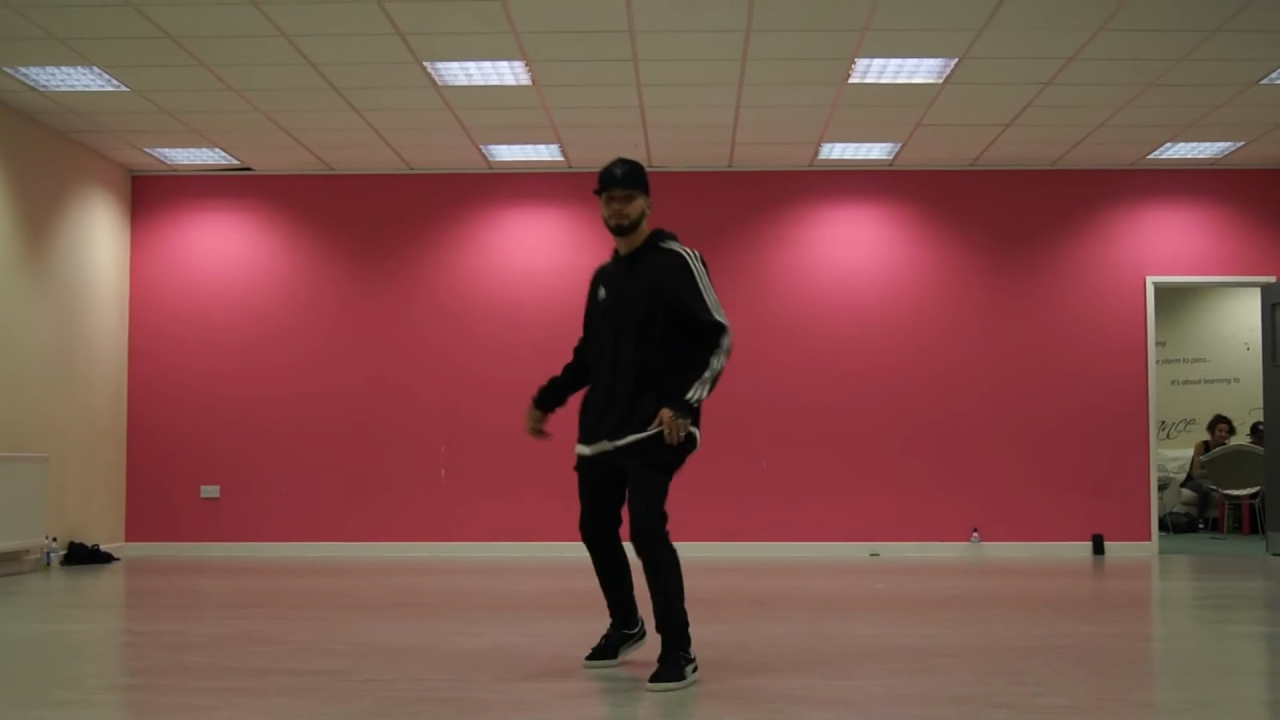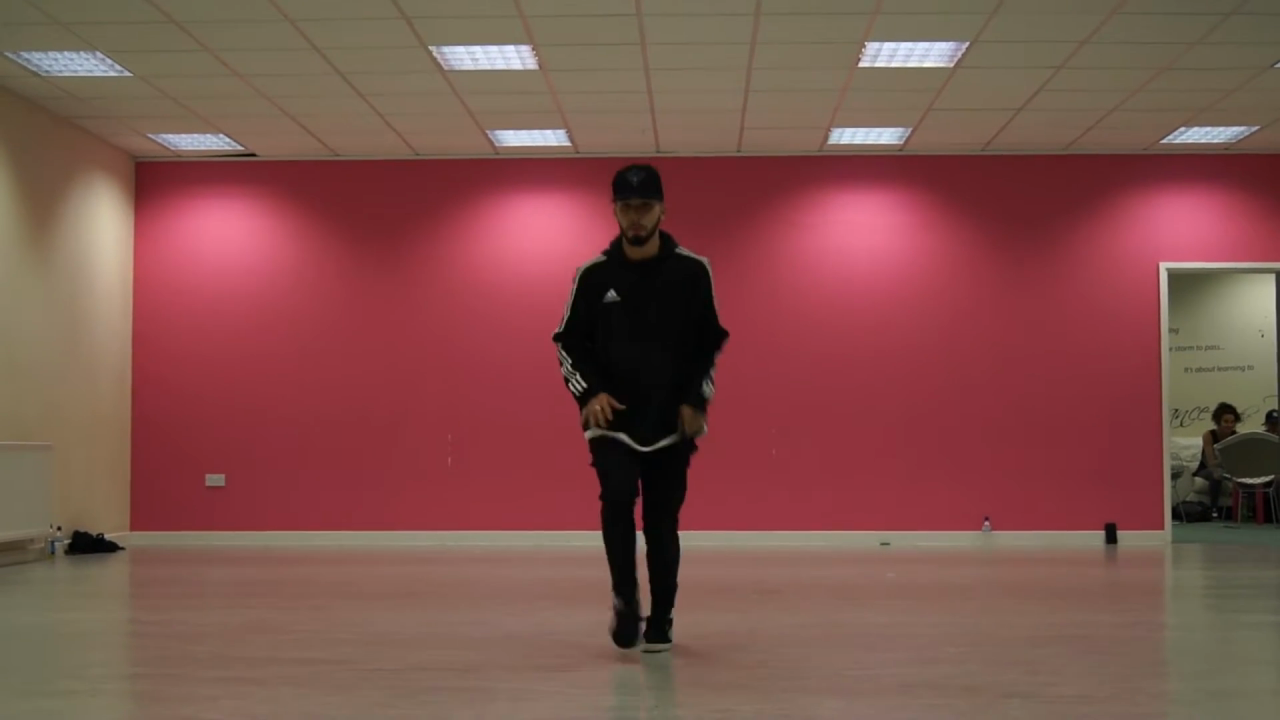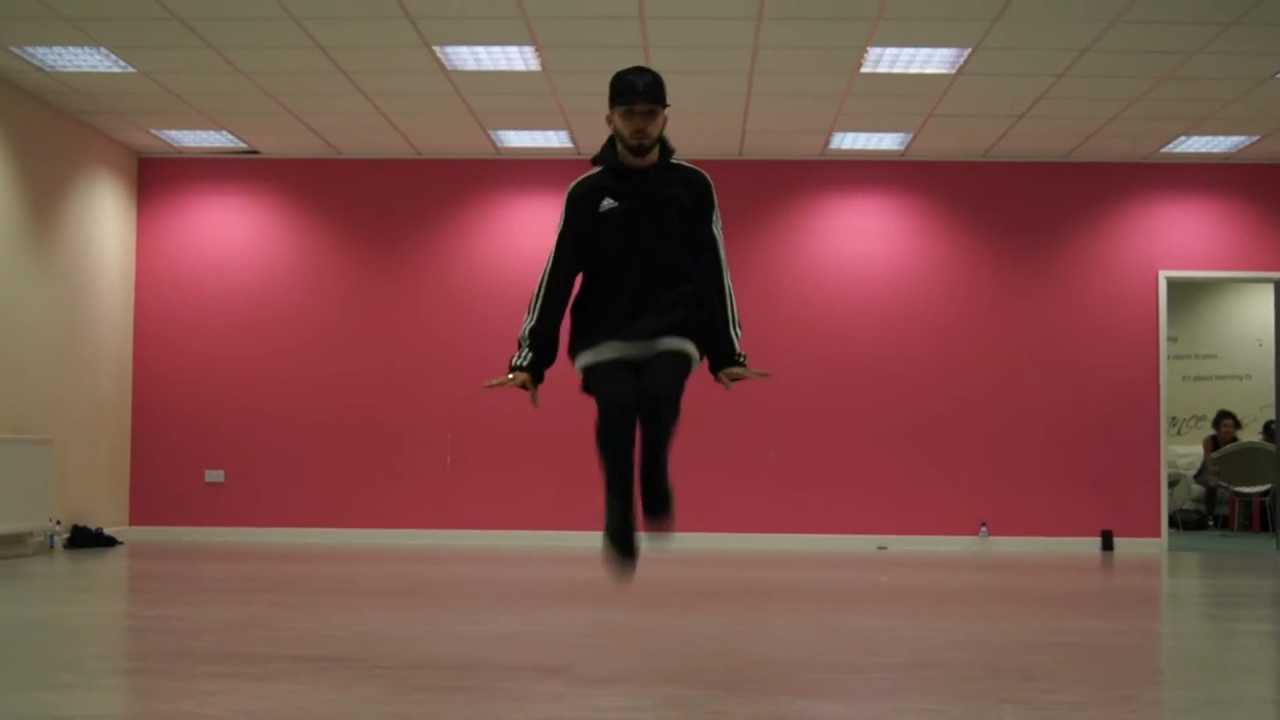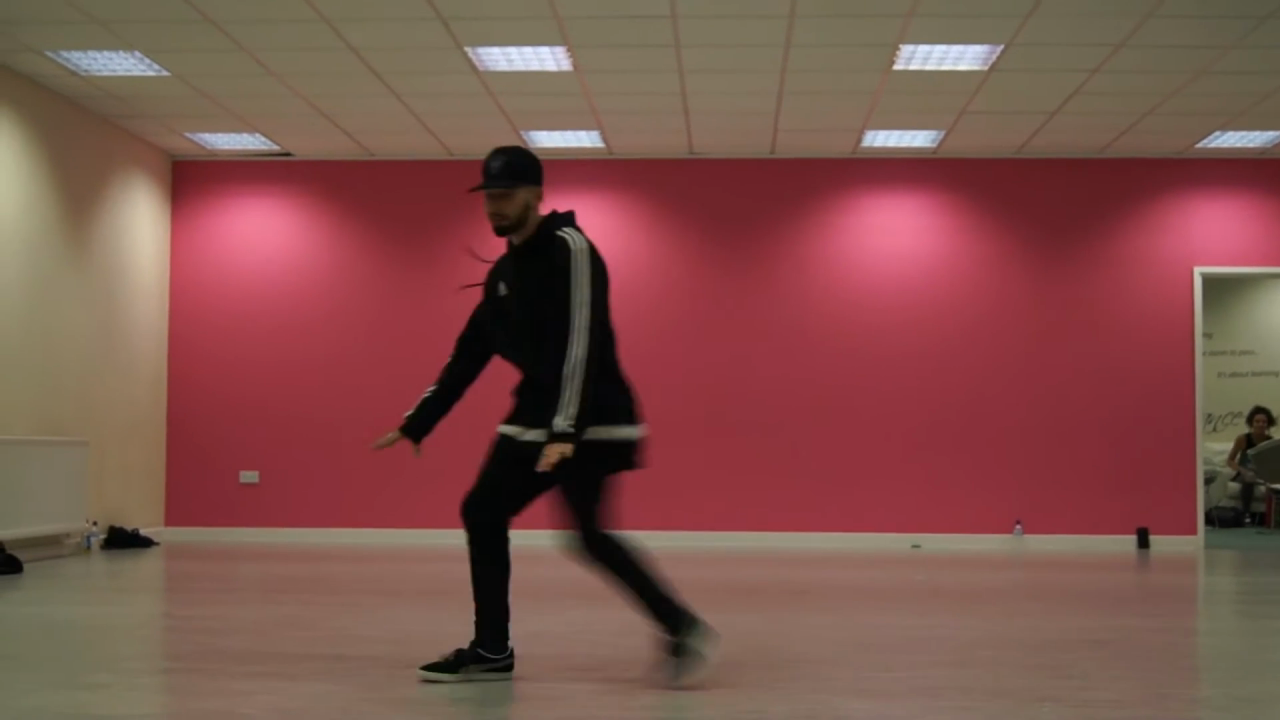
dt=1s
person 1, frame 1
left shoulder: (678, 261)
right shoulder: (603, 277)
left elbow: (716, 339)
left wrist: (684, 402)
right wrist: (545, 399)
left hip: (656, 426)
right hip: (601, 428)
left knee: (647, 530)
right knee: (595, 529)
left ankle: (678, 652)
right ankle: (626, 624)
person 1, frame 2
left shoulder: (691, 271)
right shoulder: (593, 275)
left elbow: (709, 341)
right elbow: (567, 343)
left wrist: (697, 398)
right wrist: (588, 392)
left hip: (670, 426)
right hip: (613, 421)
left knee: (662, 523)
right knee: (617, 504)
left ankle: (661, 617)
right ankle: (626, 606)
person 1, frame 3
left shoulder: (692, 183)
right shoulder: (587, 191)
left elbow: (713, 273)
right elbow: (558, 275)
left wrist: (727, 353)
right wrist: (531, 359)
left hip: (671, 335)
right hip: (606, 340)
left knee: (658, 394)
right knee: (616, 405)
left ankle: (654, 490)
right ankle: (620, 519)
person 1, frame 4
left shoulder: (570, 248)
right shoulder: (502, 273)
left elbow: (578, 347)
right elbow: (470, 355)
left wrist: (564, 433)
right wrist: (415, 424)
left hip: (592, 421)
right hip: (534, 419)
left knee: (588, 535)
right knee: (480, 514)
left ankle: (682, 629)
right ankle: (491, 648)
